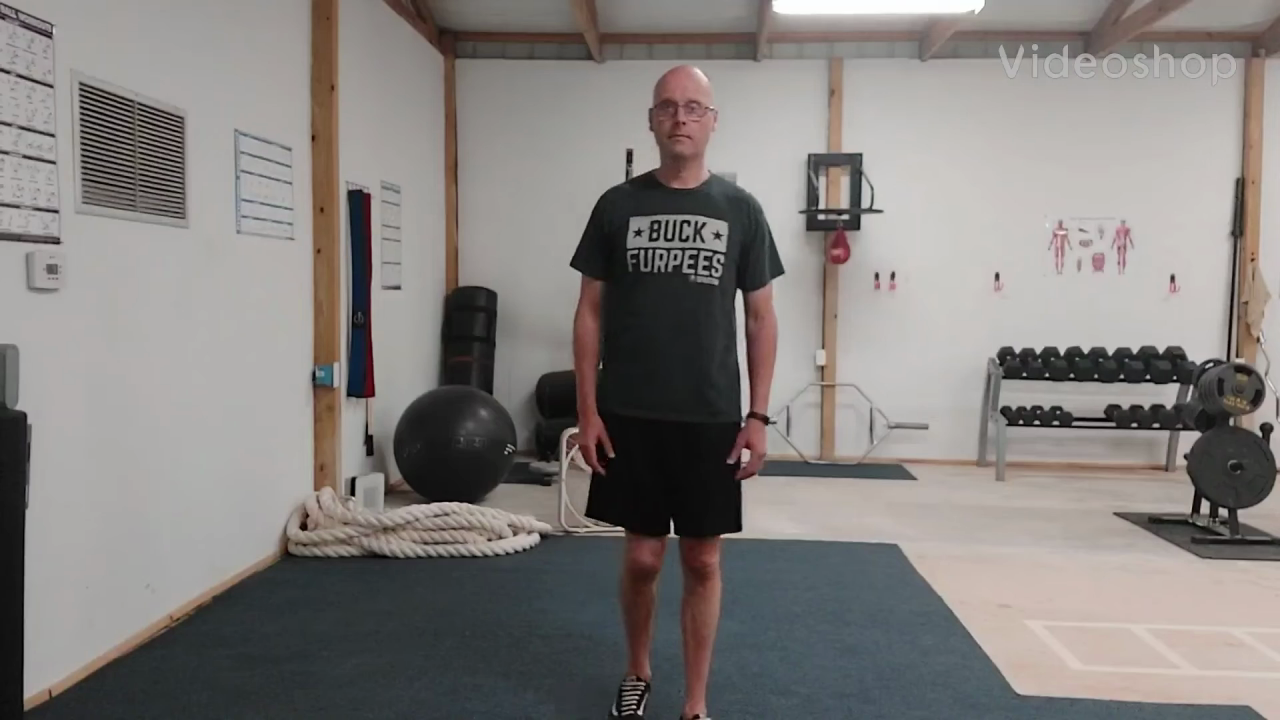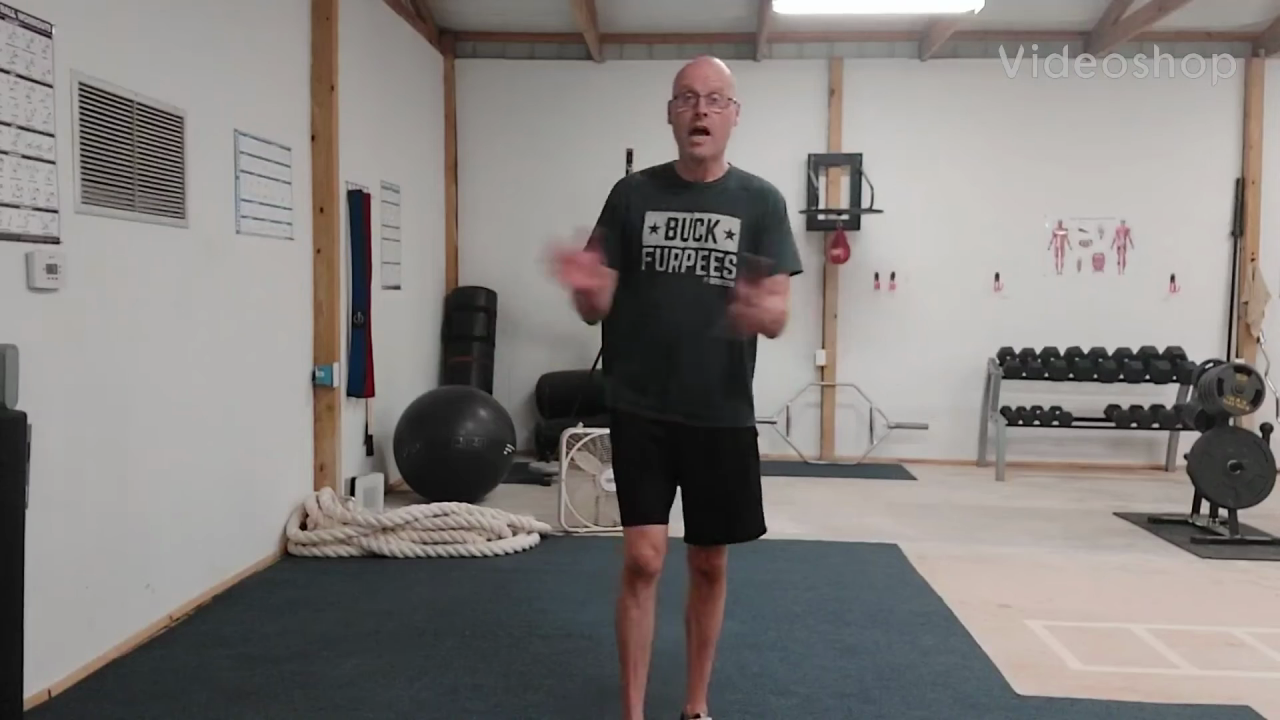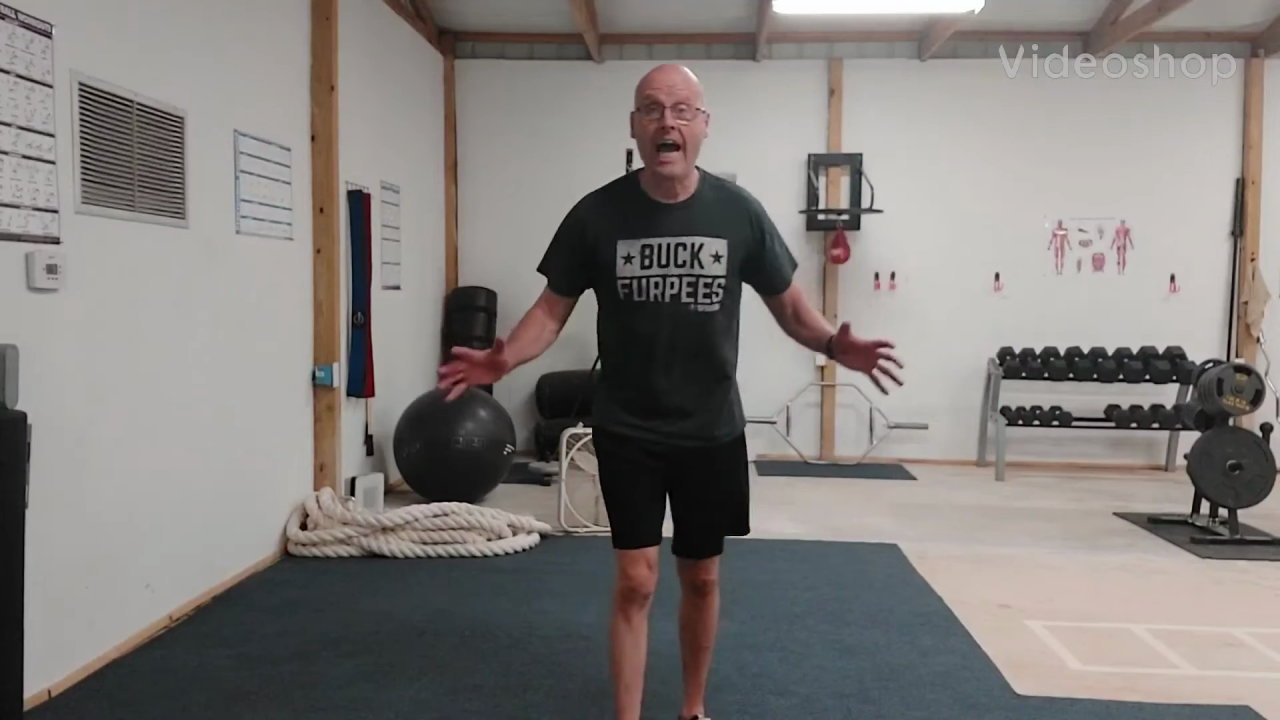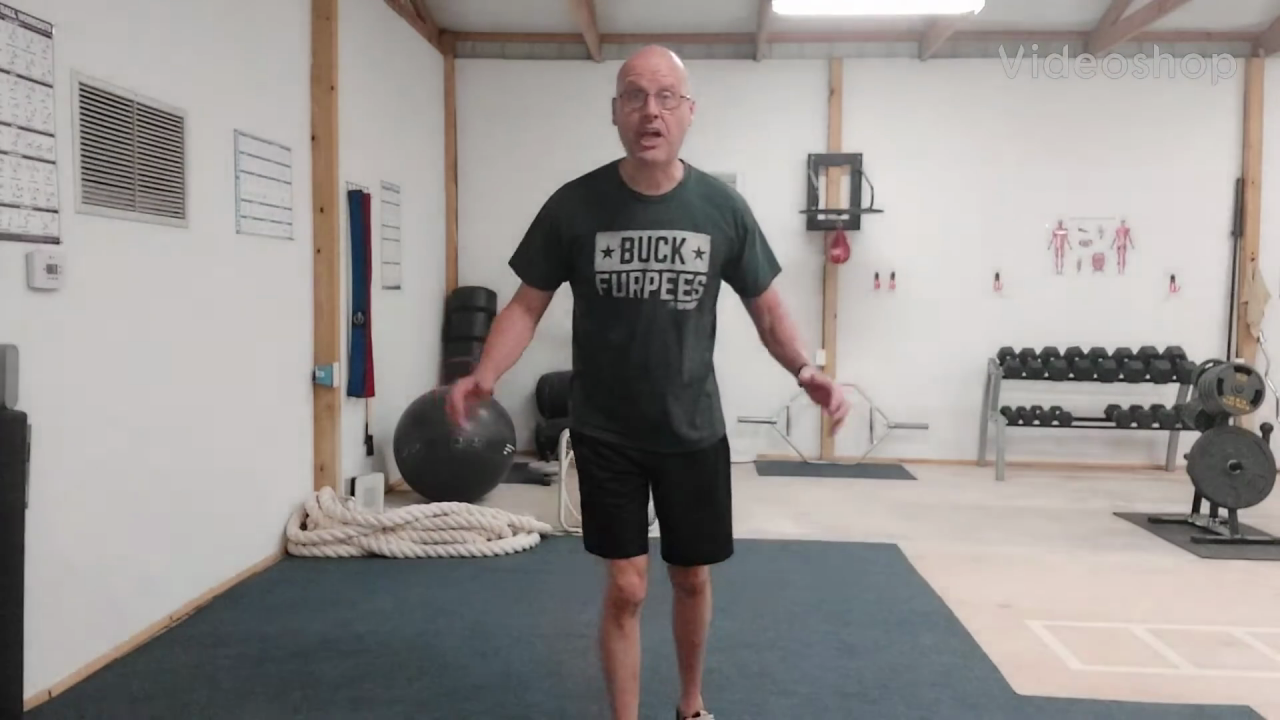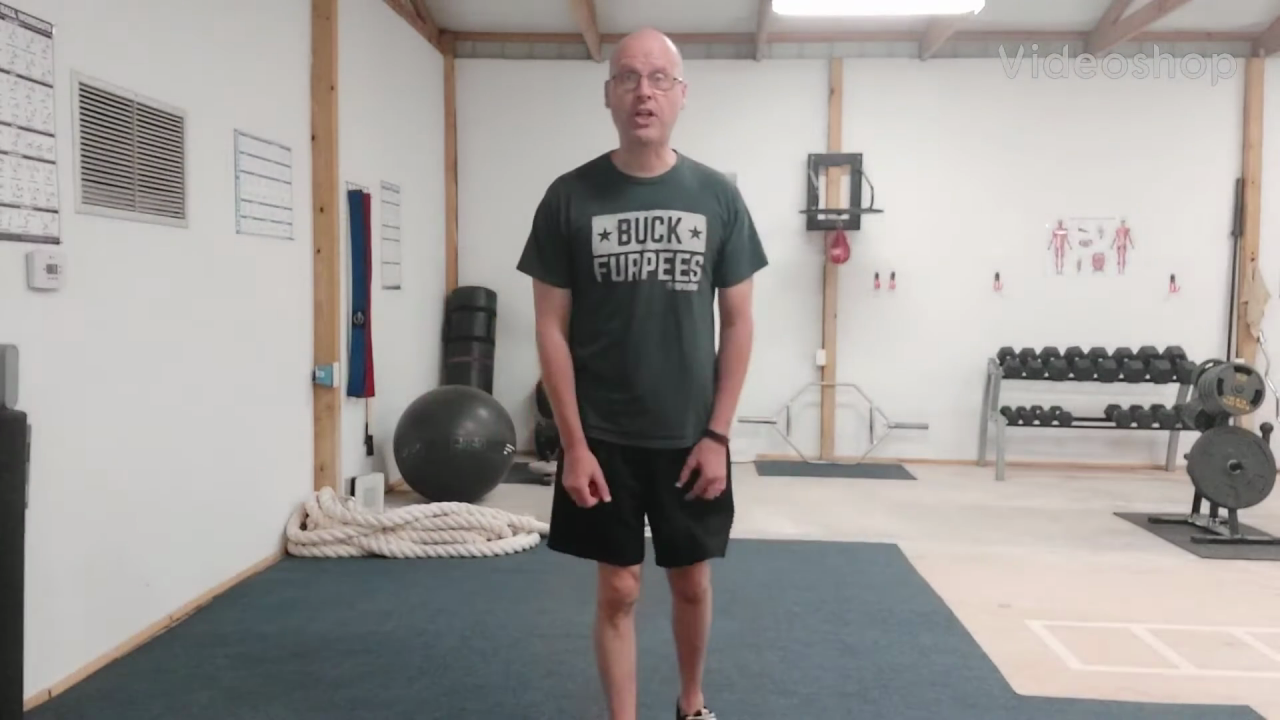
dt=0.4s
person 1, frame 1
left shoulder: (740, 209)
right shoulder: (617, 205)
left elbow: (760, 316)
right elbow: (591, 309)
left wrist: (757, 414)
right wrist: (586, 409)
left hip: (711, 417)
right hip: (631, 415)
left knee: (702, 561)
right knee: (642, 558)
person 1, frame 2
left shoulder: (760, 201)
right shoulder: (633, 194)
left elbow: (775, 314)
right elbow: (596, 307)
left wrist: (757, 307)
right wrist: (584, 285)
left hip: (722, 416)
right hip: (641, 411)
left knee: (710, 564)
right knee: (642, 560)
person 1, frame 3
left shoulder: (740, 212)
right shoulder: (596, 215)
left elbow: (787, 304)
right elbow: (554, 306)
left wrist: (836, 345)
right wrist: (503, 357)
left hip: (712, 430)
right hip: (628, 430)
left knee: (702, 576)
right knee: (635, 581)
person 1, frame 4
left shoulder: (722, 207)
right shoulder: (574, 207)
left elbow: (766, 310)
right elbow: (526, 307)
left wrist: (805, 370)
right wrist: (484, 375)
left hip: (693, 432)
right hip: (606, 435)
left knee: (691, 577)
right knee: (626, 587)
person 1, frame 5
left shoulder: (717, 195)
right shoulder: (569, 197)
left elbow: (737, 322)
right elbow: (552, 327)
left wrist: (717, 434)
right wrist: (574, 443)
left hip: (689, 436)
right hip: (603, 437)
left knee: (692, 581)
right knee: (618, 589)
